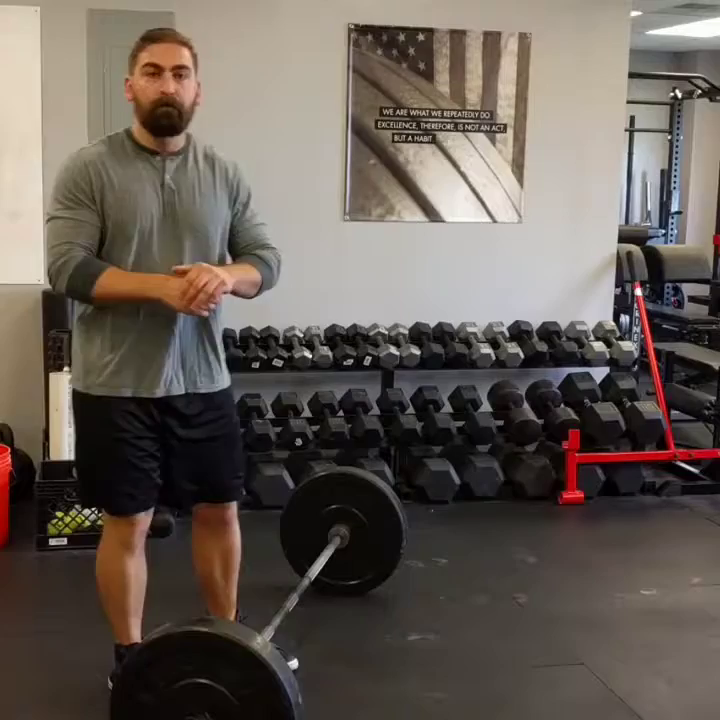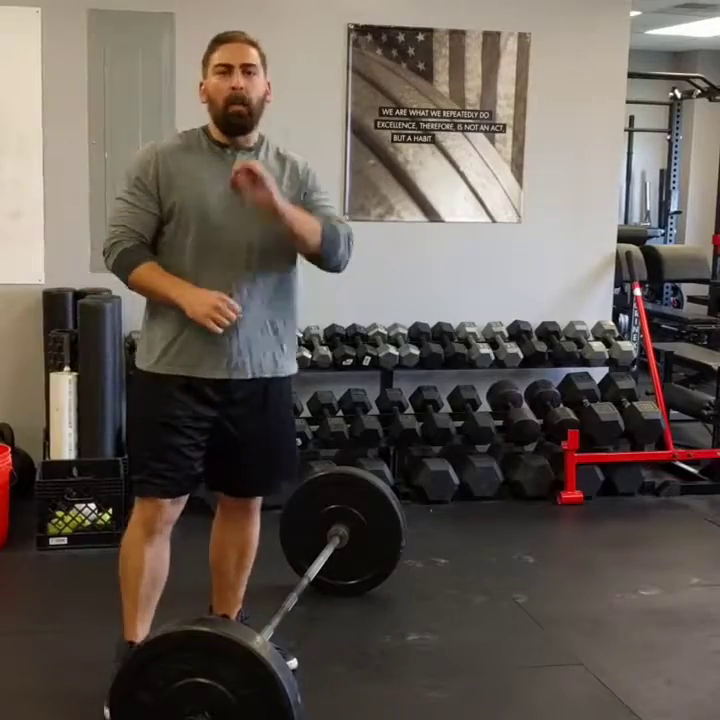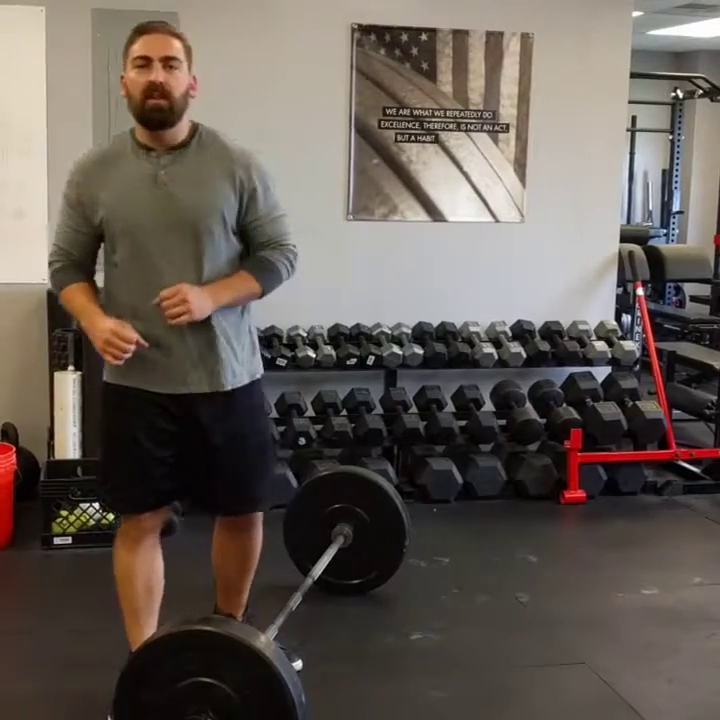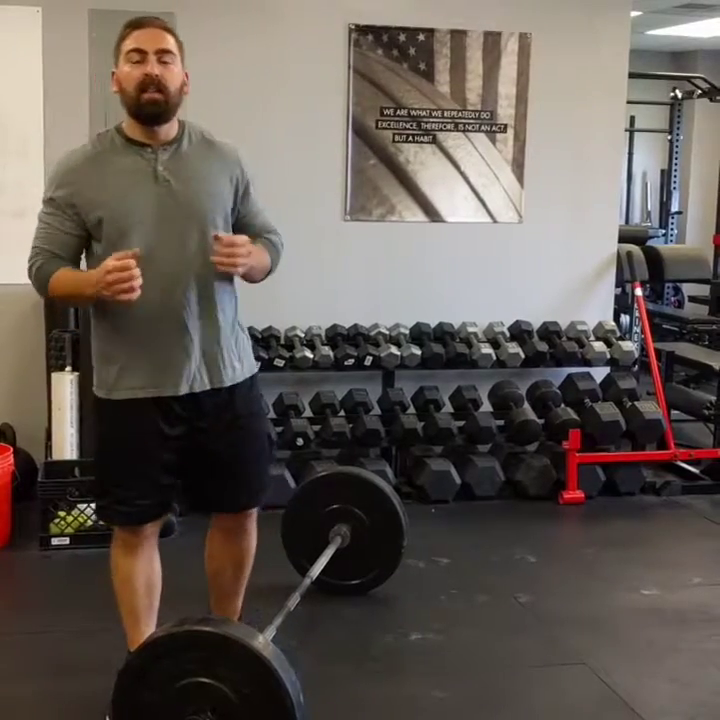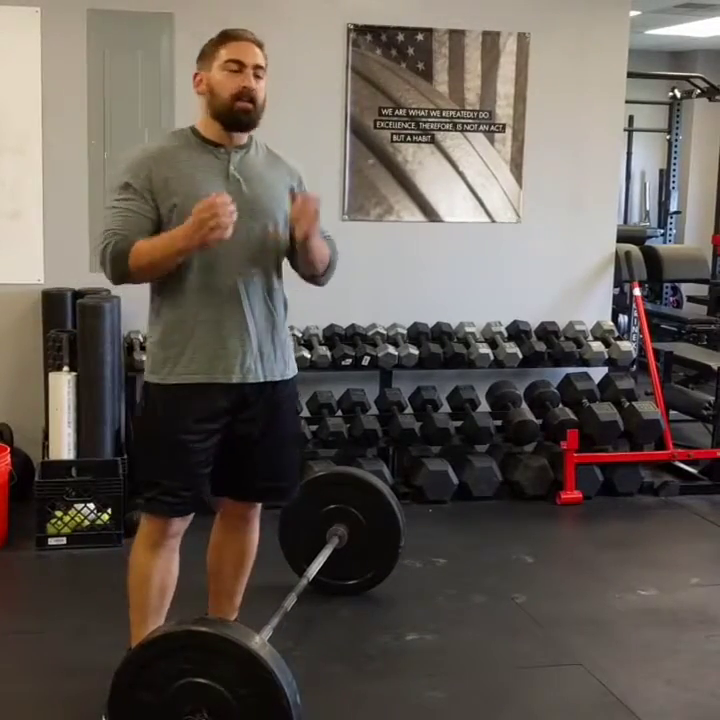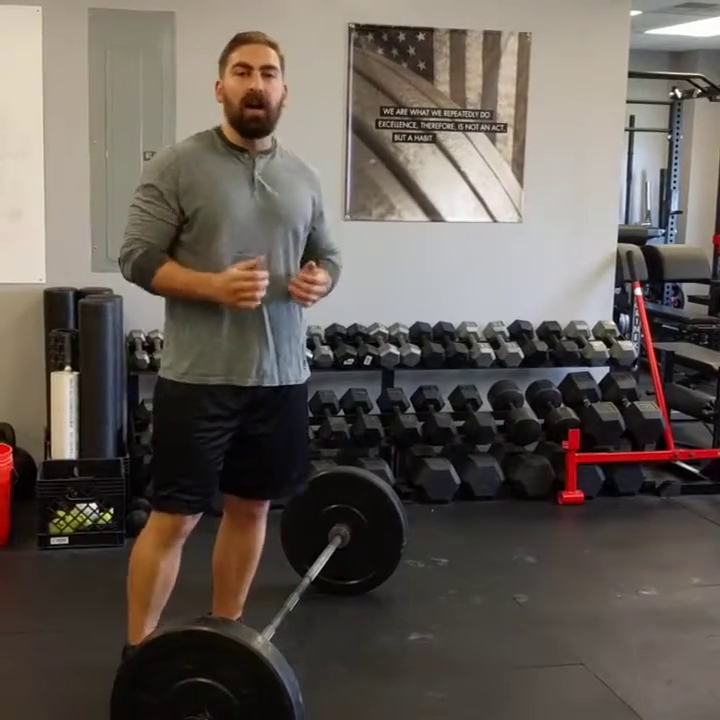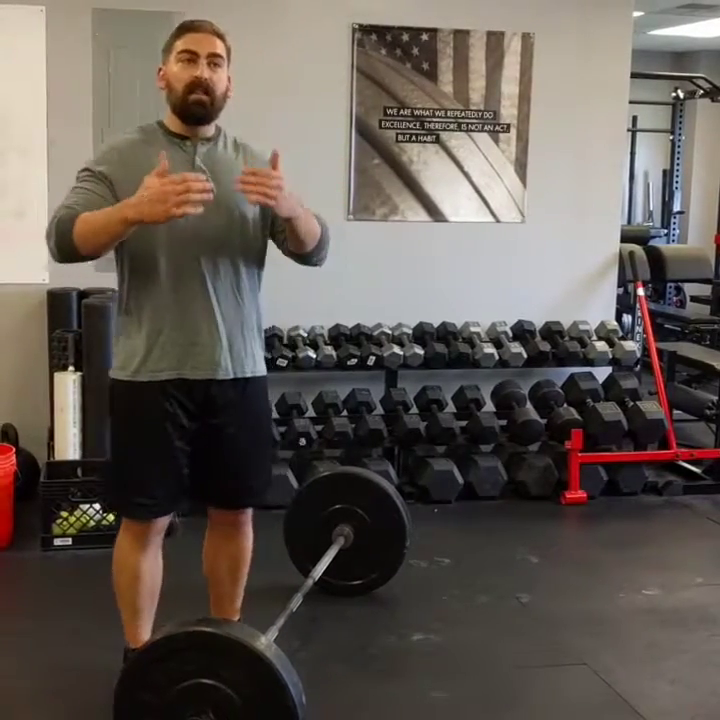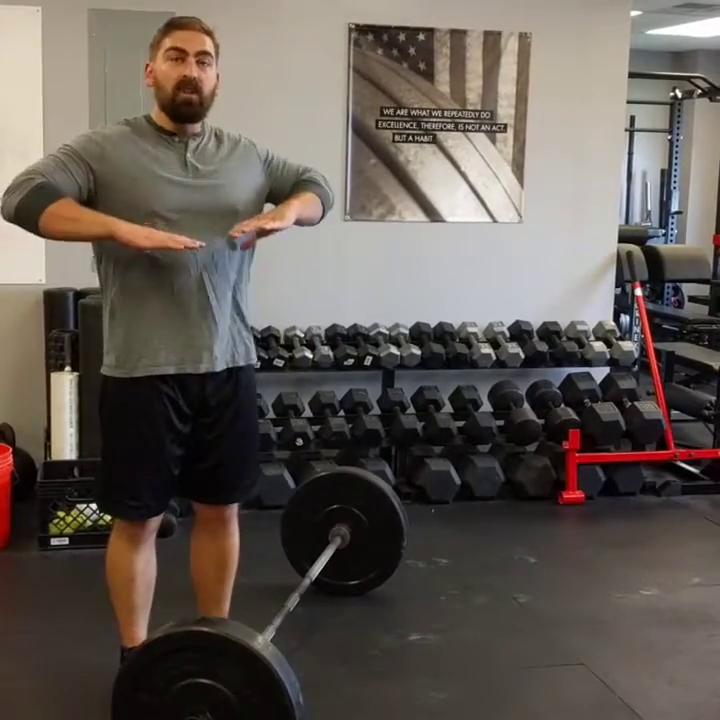
dt=0.7s
person 1, frame 1
left shoulder: (223, 175)
right shoulder: (89, 170)
left elbow: (265, 259)
right elbow: (70, 271)
left wrist: (226, 275)
right wrist: (161, 287)
left hip: (202, 381)
right hip: (118, 385)
left knee: (219, 511)
right knee: (128, 525)
right ankle: (129, 654)
person 1, frame 2
left shoulder: (294, 172)
right shoulder: (160, 161)
left elbow: (336, 251)
right elbow: (121, 248)
left wrist: (274, 203)
right wrist: (188, 294)
left hip: (263, 370)
right hip: (174, 367)
left knee: (243, 502)
right knee: (156, 509)
left ankle: (226, 629)
right ankle: (132, 650)
person 1, frame 3
left shoulder: (237, 165)
right shoulder: (93, 173)
left elbow: (279, 254)
right elbow: (67, 266)
left wrist: (212, 295)
right wrist: (95, 320)
left hip: (227, 377)
right hip: (137, 382)
left knee: (242, 513)
right knee: (140, 522)
left ankle: (230, 624)
person 1, frame 4
left shoulder: (222, 160)
right shoulder: (78, 171)
left elbow: (268, 241)
right elbow: (45, 269)
left wrist: (251, 257)
right wrist: (96, 283)
left hip: (226, 376)
right hip: (133, 387)
left knee: (238, 513)
right knee: (135, 528)
person 1, frame 5
left shoulder: (281, 171)
right shoulder: (153, 165)
left elbow: (319, 270)
right elbow: (117, 262)
left wrist: (310, 233)
right wrist: (187, 236)
left hip: (267, 373)
right hip: (183, 376)
left knee: (243, 508)
right knee: (165, 519)
person 1, frame 6
left shoulder: (302, 176)
right shoulder: (177, 165)
left elbow: (325, 256)
right elbow: (136, 259)
left wrist: (319, 281)
right wrist: (214, 285)
left hip: (281, 377)
right hip: (199, 377)
left knee: (251, 507)
right knee: (174, 518)
right ankle: (138, 651)
person 1, frame 7
left shoulder: (254, 163)
right shoulder: (120, 158)
left elbow: (314, 247)
right elbow: (63, 237)
left wrist: (287, 205)
right wrist: (138, 206)
left hip: (239, 371)
right hip: (151, 374)
left knee: (234, 513)
right knee: (144, 520)
right ankle: (139, 656)
person 1, frame 8
left shoulder: (243, 153)
right shoulder: (106, 149)
left elbow: (316, 186)
left wrist: (286, 210)
right wrist: (120, 228)
left hip: (228, 367)
right hip: (143, 371)
left knee: (220, 511)
right knee: (137, 519)
right ankle: (135, 656)
